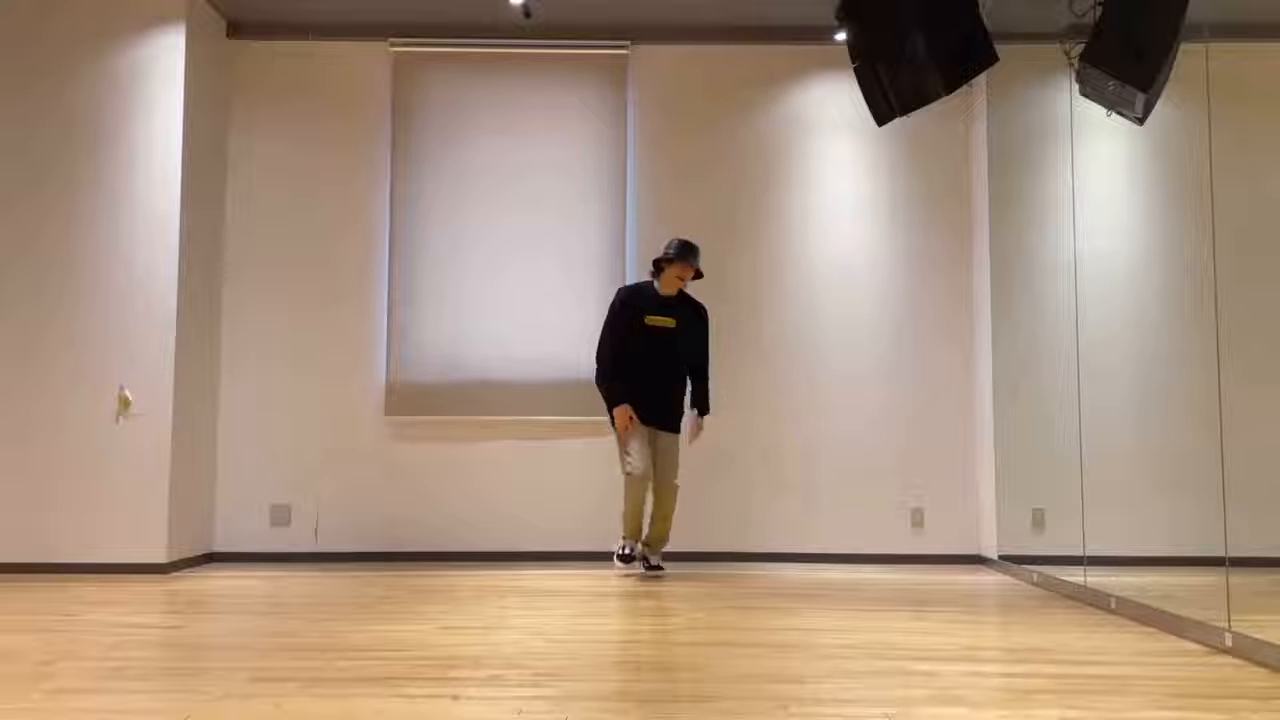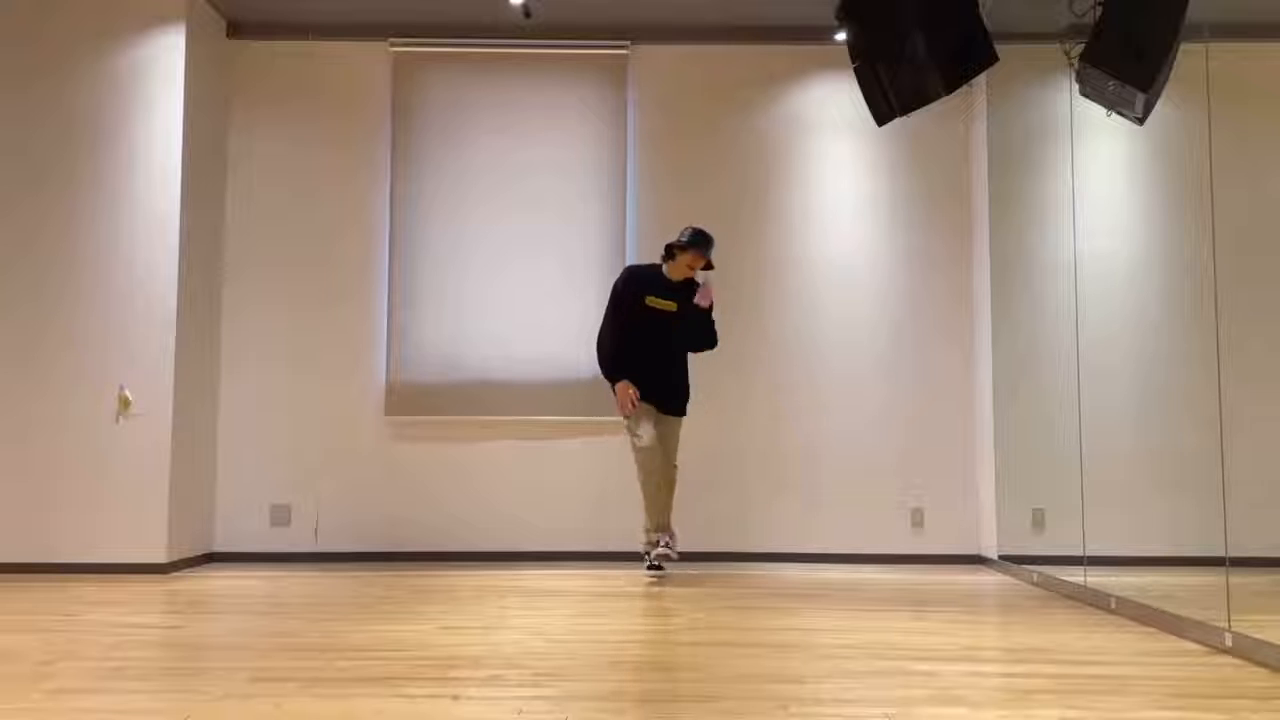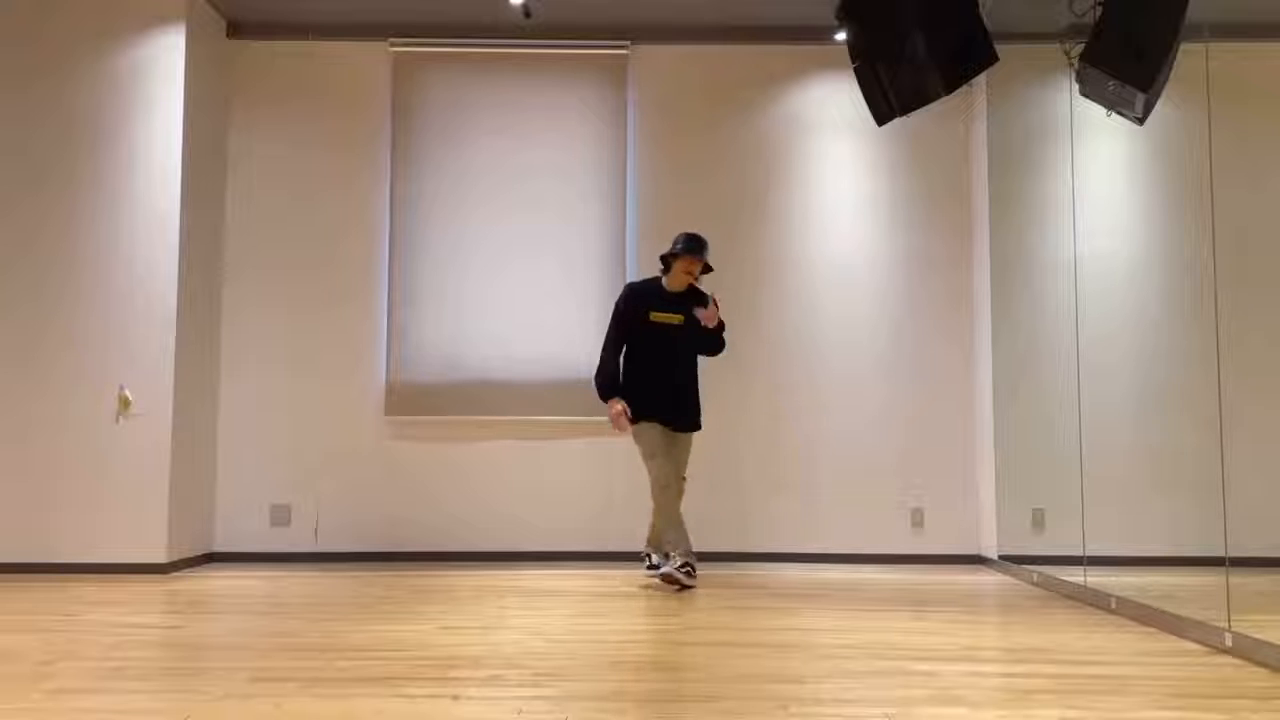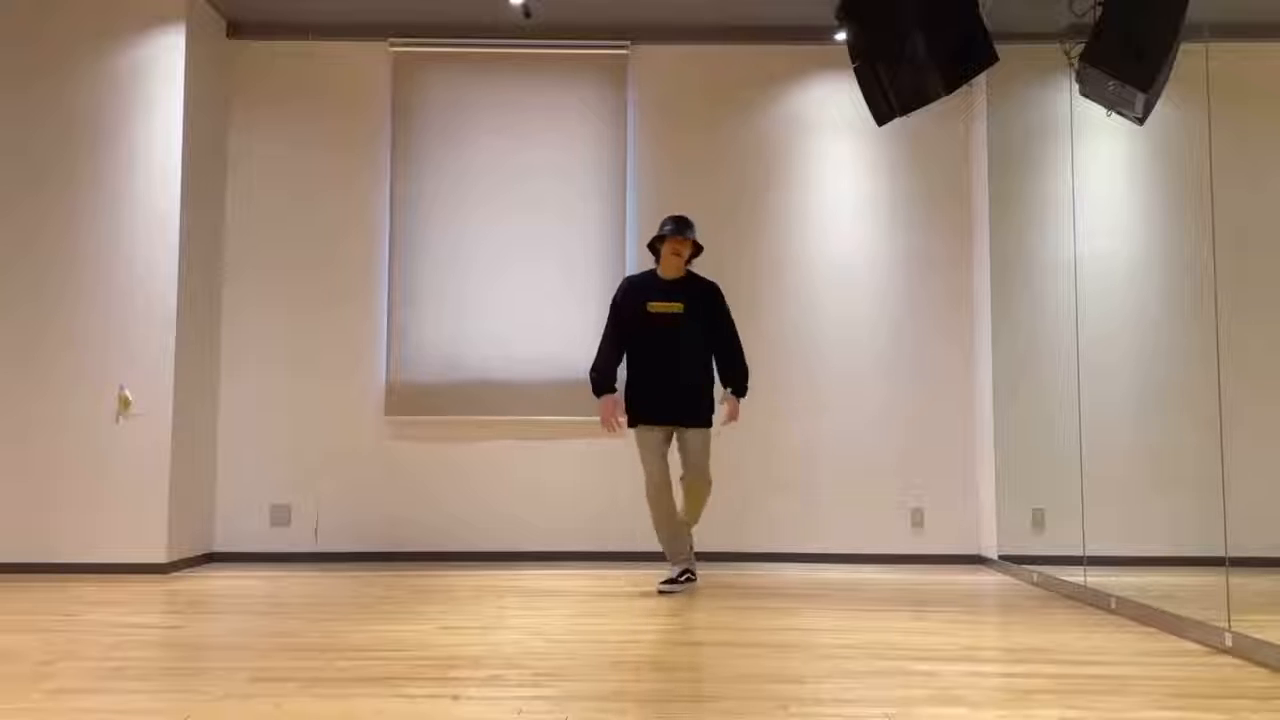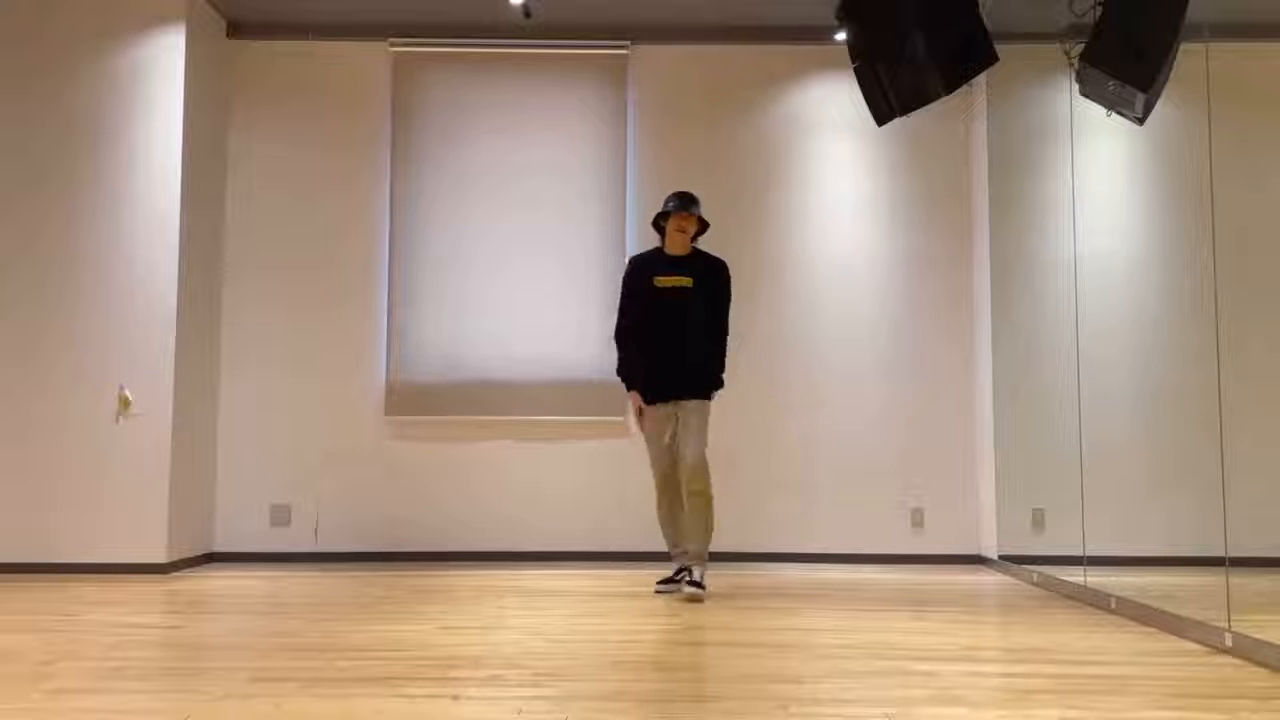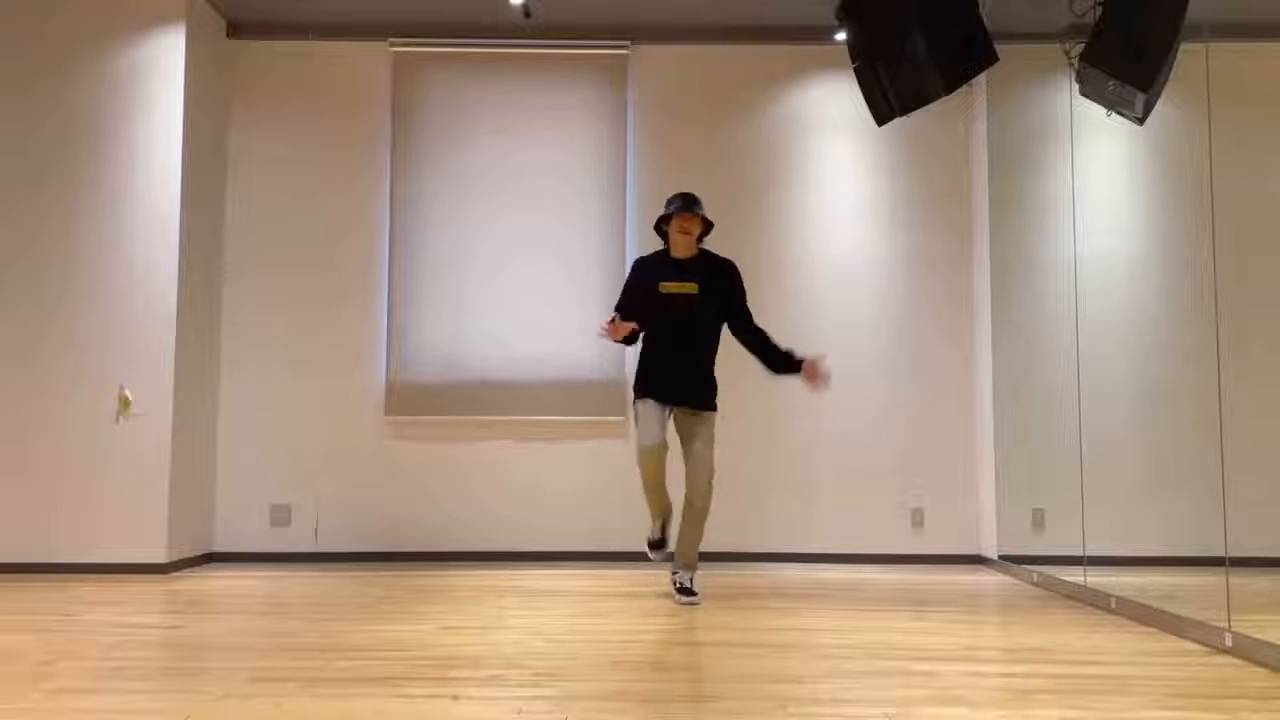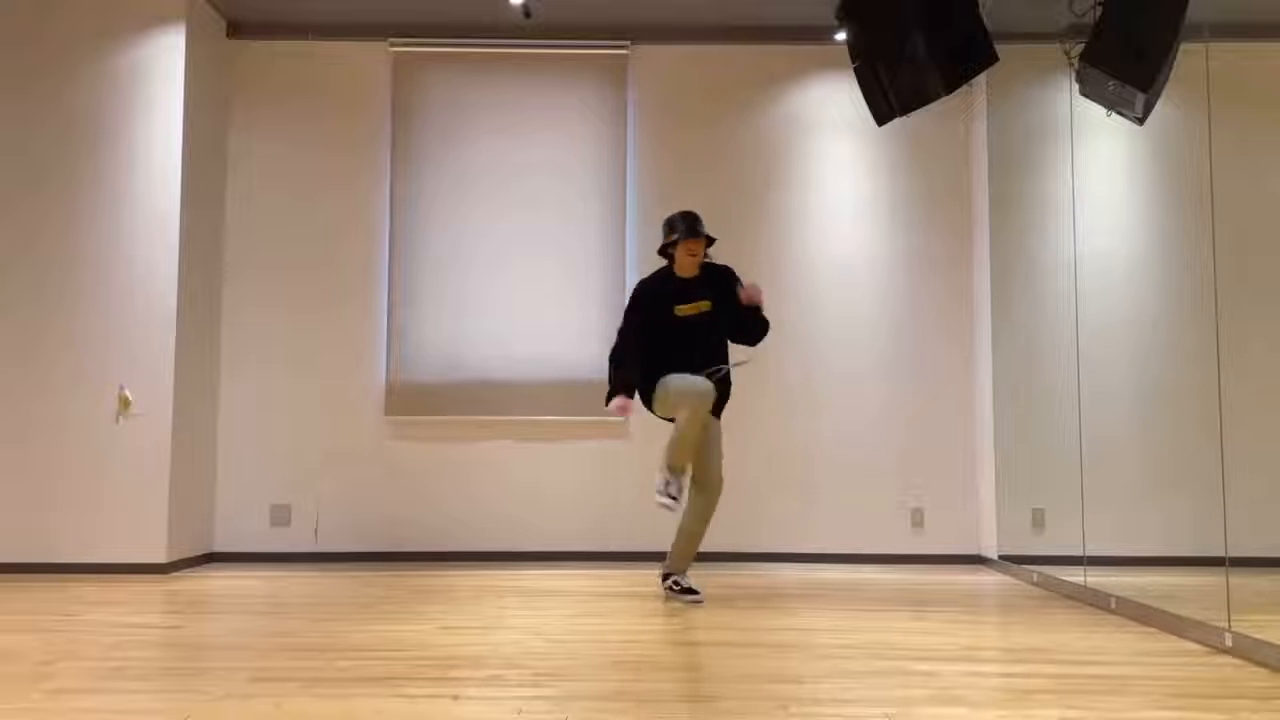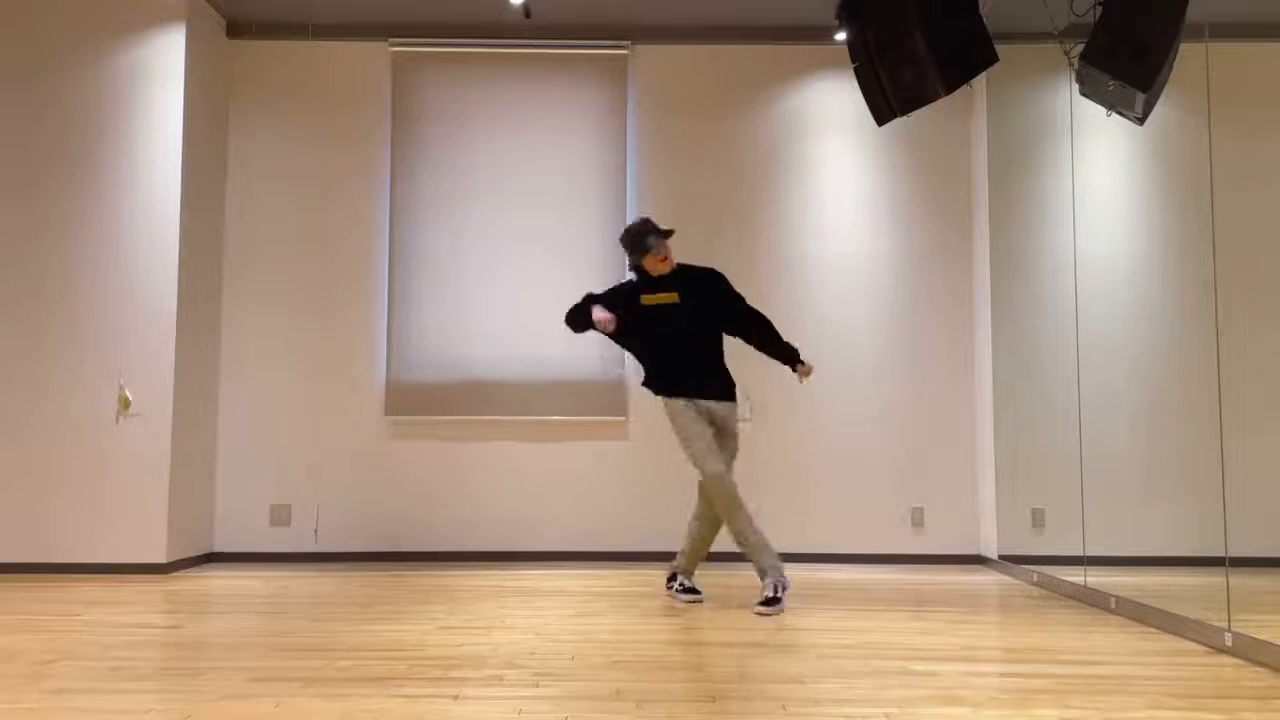
dt=0.2s
person 1, frame 1
left shoulder: (694, 313)
right shoulder: (629, 298)
left elbow: (698, 369)
right elbow: (607, 356)
left wrist: (700, 412)
right wrist: (616, 401)
left hip: (668, 413)
right hip: (630, 407)
left knee: (666, 486)
right knee: (638, 471)
left ankle: (652, 550)
right ankle: (630, 540)
person 1, frame 2
left shoulder: (697, 294)
right shoulder: (634, 279)
left elbow: (702, 344)
right elbow: (609, 334)
left wrist: (703, 313)
right wrist: (617, 378)
left hip: (672, 394)
right hip: (635, 388)
left knee: (667, 468)
right knee: (647, 446)
left ankle: (656, 542)
right ankle: (660, 535)
person 1, frame 3
left shoulder: (701, 302)
right shoulder: (636, 295)
left elbow: (712, 346)
right elbow: (613, 348)
left wrist: (713, 327)
right wrist: (612, 395)
left hip: (683, 409)
right hip: (643, 408)
left knee: (674, 483)
right knee: (662, 479)
left ankle: (656, 549)
right ankle: (681, 561)
person 1, frame 4
left shoulder: (707, 293)
right shoulder: (633, 289)
left elbow: (726, 345)
right elbow: (612, 343)
left wrist: (735, 390)
right wrist: (605, 390)
left hip: (694, 406)
right hip: (647, 407)
left knee: (698, 482)
right knee: (657, 484)
left ankle: (680, 533)
right ankle: (681, 565)
person 1, frame 5
left shoulder: (714, 270)
right shoulder: (641, 267)
left elbow: (717, 334)
right elbow: (627, 332)
left wrist: (712, 381)
right wrist: (631, 385)
left hip: (695, 386)
right hip: (653, 387)
left knee: (693, 465)
right knee: (665, 475)
left ankle: (698, 565)
right ankle: (683, 563)
person 1, frame 6
left shoulder: (723, 272)
right shoulder: (646, 270)
left elbow: (747, 331)
right elbow: (629, 324)
left wrist: (794, 365)
right wrist: (621, 330)
left hip: (698, 391)
right hip: (653, 388)
left knee: (700, 484)
right knee: (650, 449)
left ankle: (684, 572)
right ankle: (660, 516)
person 1, frame 7
left shoulder: (723, 280)
right shoulder: (651, 291)
left elbow: (750, 334)
right elbow: (627, 347)
left wrist: (752, 307)
right wrist: (620, 392)
left hip: (708, 399)
right hip: (664, 387)
left knee: (710, 486)
right knee: (699, 390)
left ankle: (675, 573)
right ankle: (672, 472)
person 1, frame 8
left shoulder: (706, 281)
right shoulder: (628, 295)
left elbow: (748, 323)
right elbow: (574, 317)
left wrist: (791, 359)
right wrist: (593, 312)
left hip: (720, 398)
right hip: (679, 398)
left knee: (714, 491)
right knee: (715, 475)
left ankle: (681, 573)
right ankle: (771, 574)
